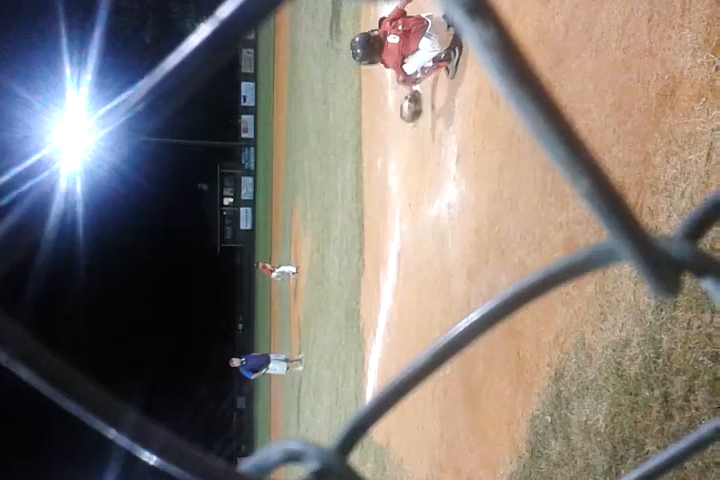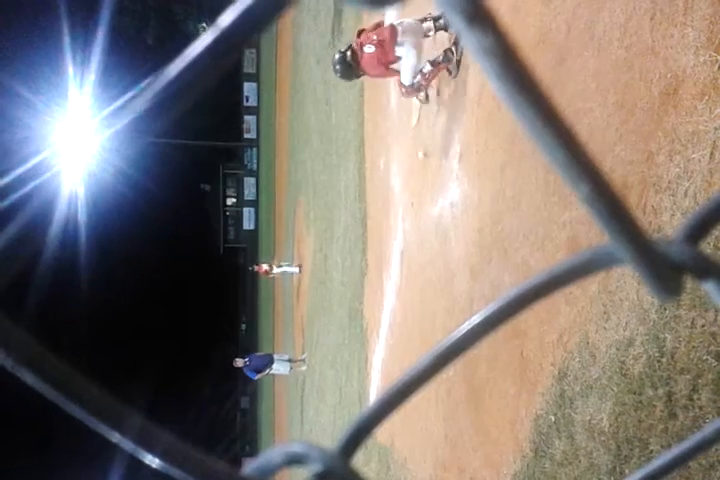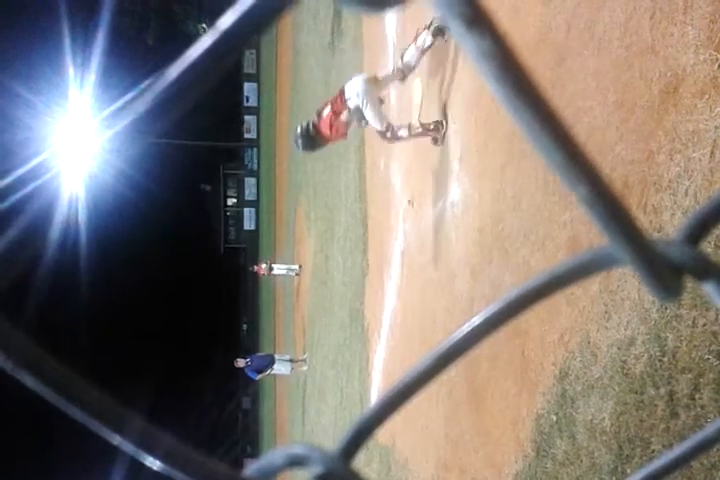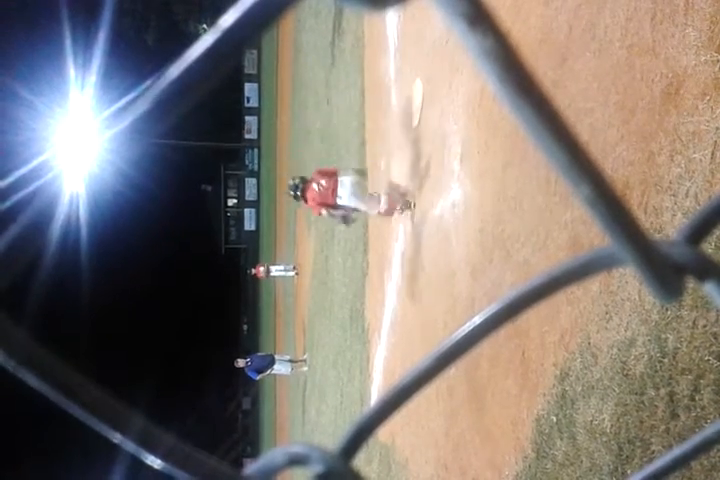
dt=0.5s
person 1, frame 1
left shoulder: (391, 58)
right shoulder: (386, 24)
left elbow: (403, 78)
left hip: (433, 43)
left knee: (410, 76)
left ankle: (447, 57)
person 1, frame 2
left shoulder: (371, 67)
right shoulder: (362, 37)
left elbow: (400, 75)
right elbow: (380, 24)
left hip: (408, 47)
left ankle: (447, 58)
right ankle: (439, 23)
person 1, frame 3
left shoulder: (329, 130)
right shoulder: (325, 116)
left elbow: (346, 116)
left hip: (359, 95)
right hip: (360, 84)
left knee: (389, 134)
right knee: (402, 70)
left ankle: (434, 129)
person 1, frame 4
left shoulder: (311, 200)
right shoulder: (317, 174)
left elbow: (326, 212)
right elbow: (338, 172)
left wrist: (341, 216)
right wrist: (358, 172)
left hip: (346, 196)
right hip: (351, 180)
